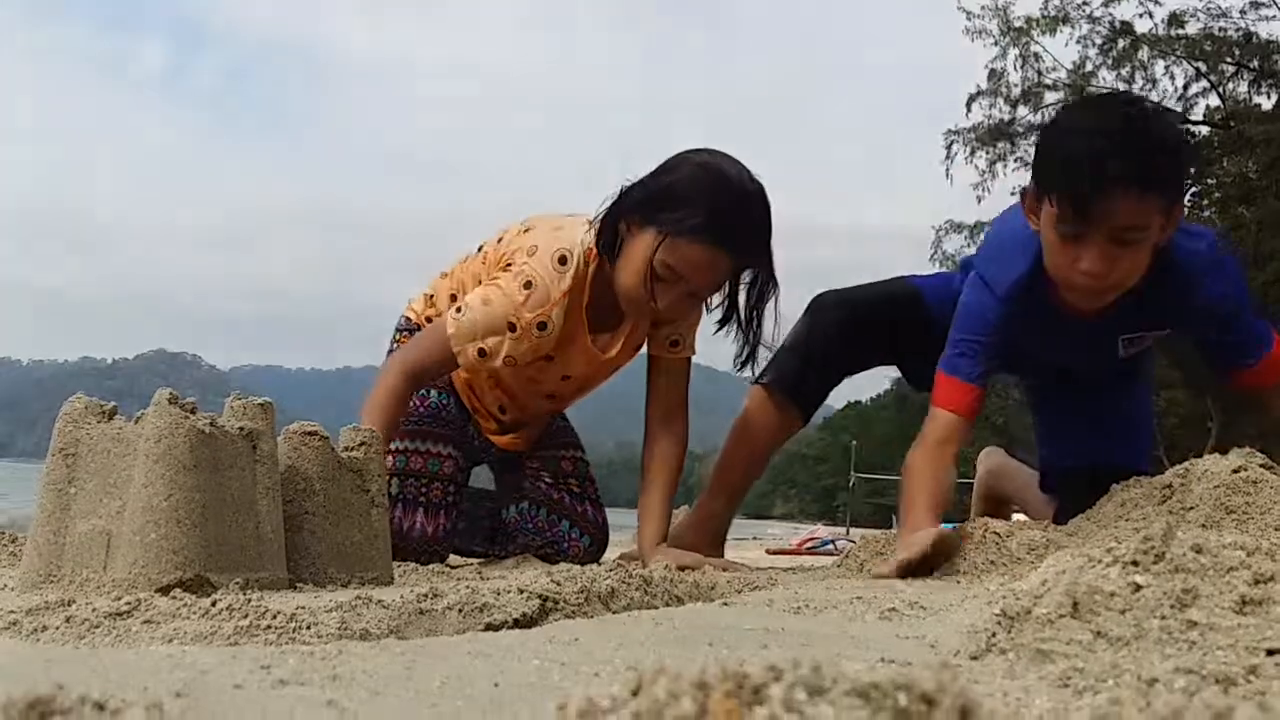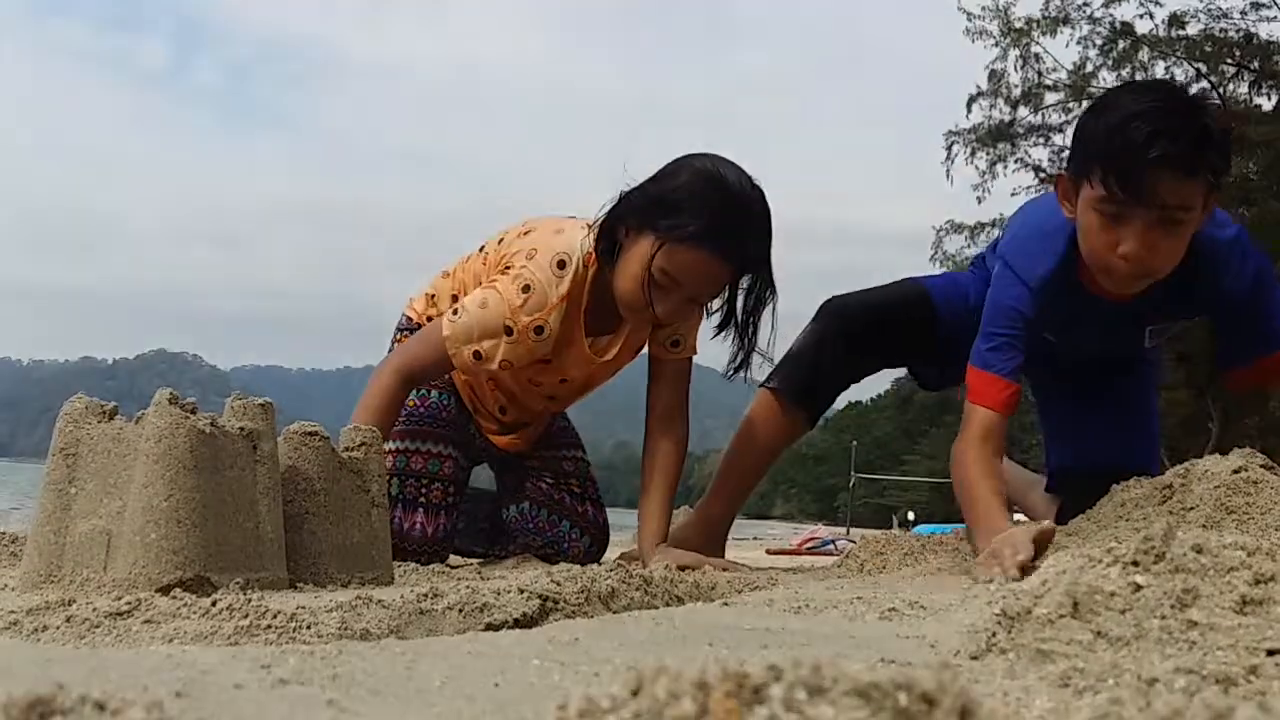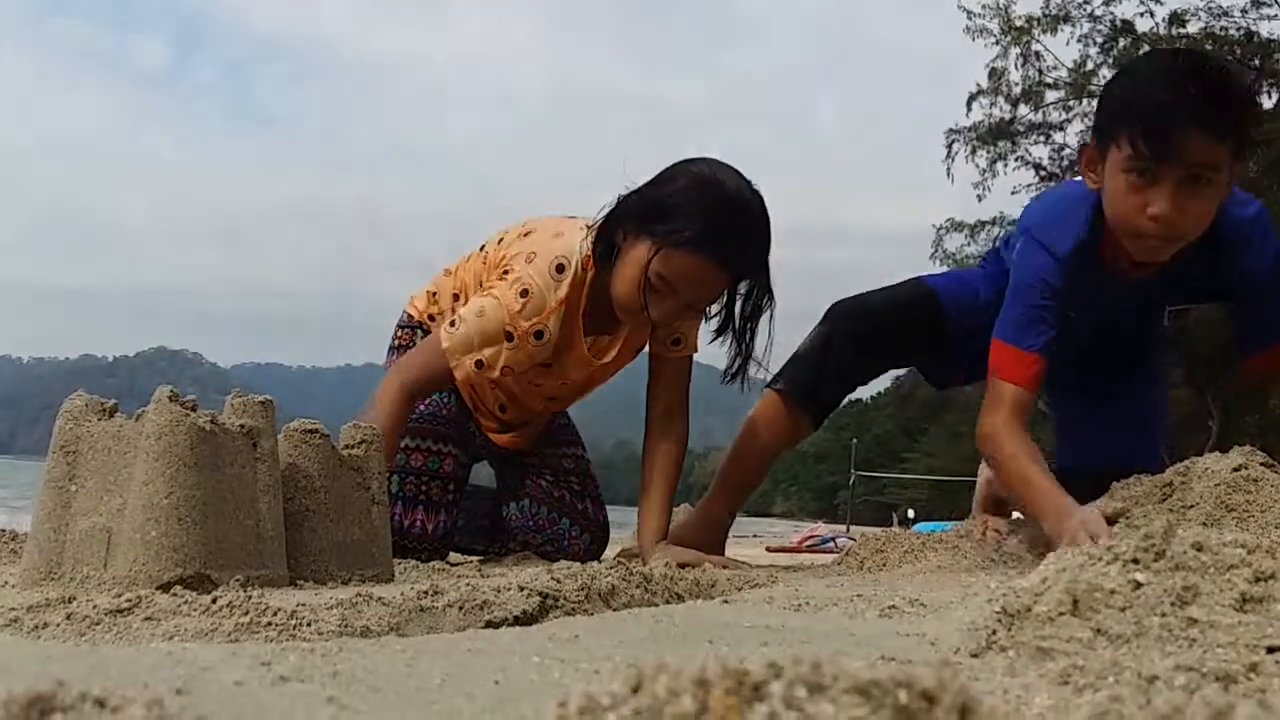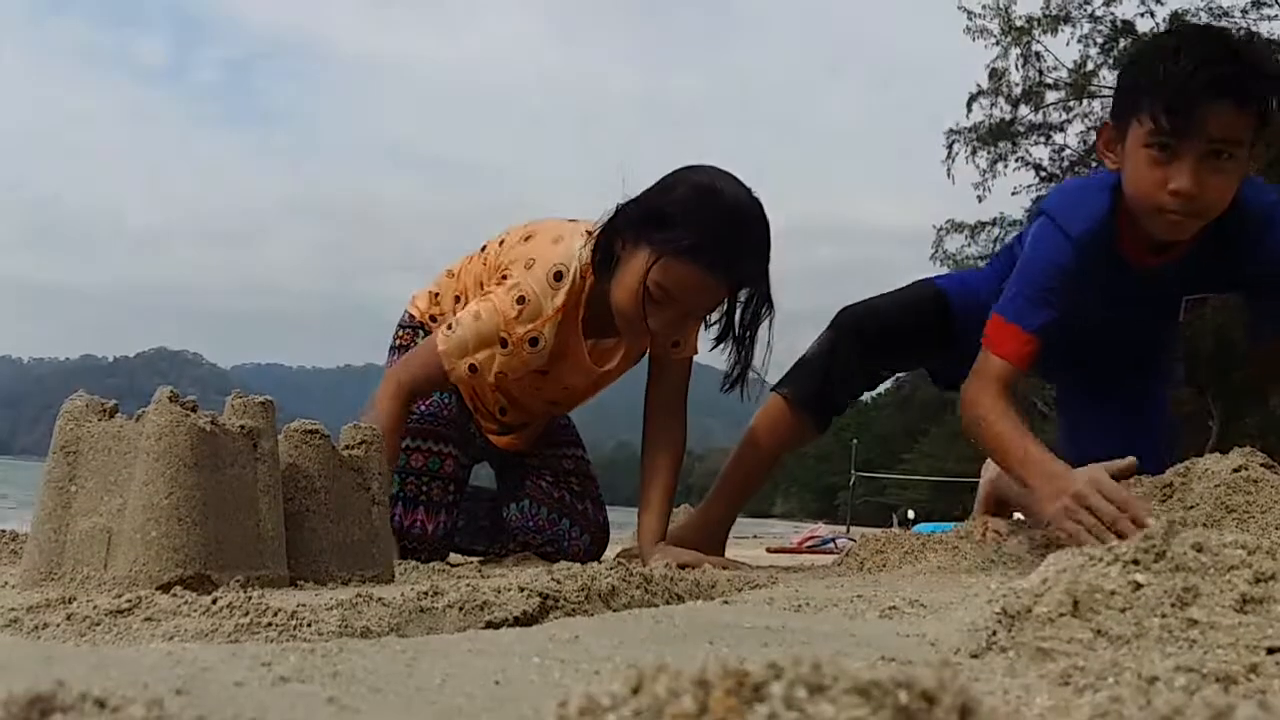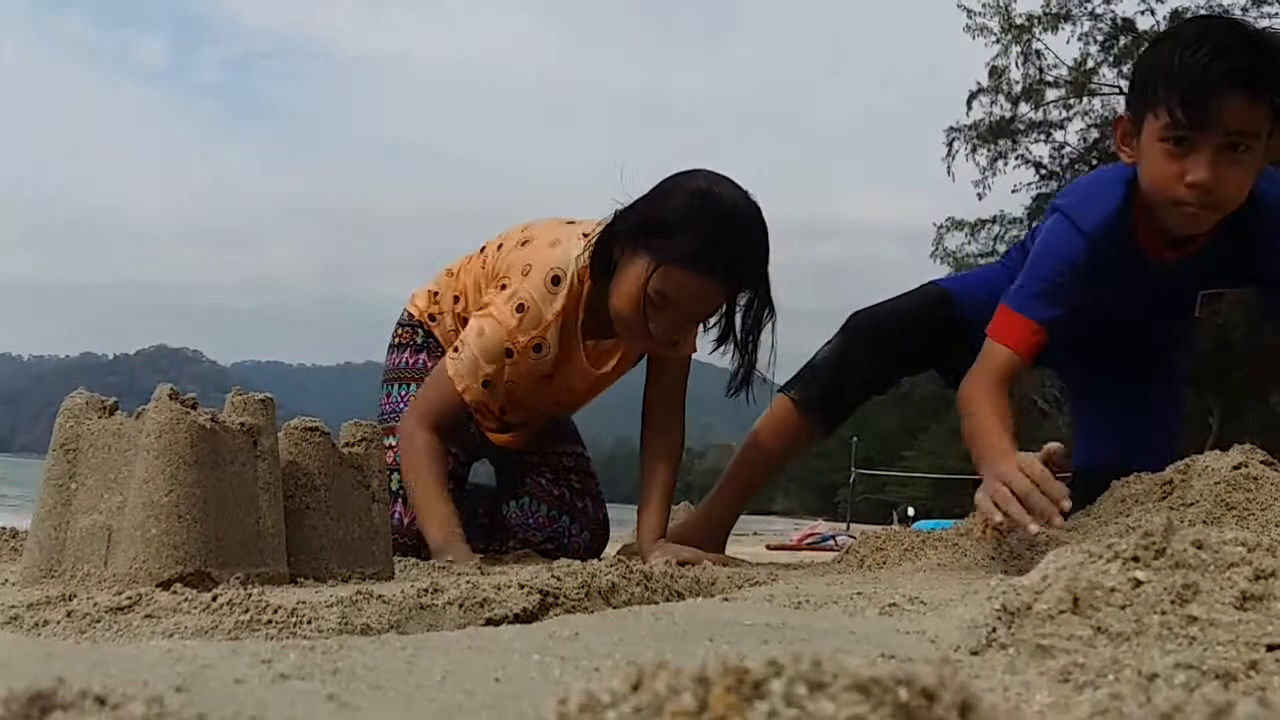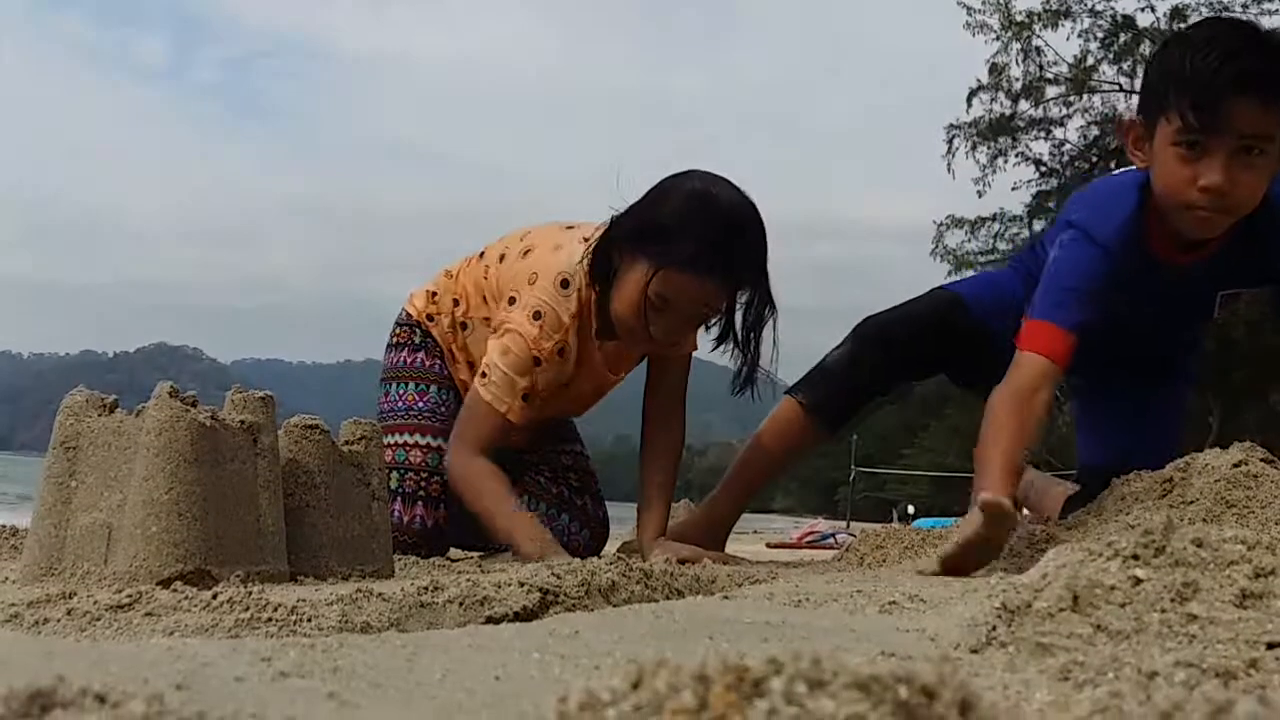
dt=0.1s
person 1, frame 1
left shoulder: (1198, 268)
right shoulder: (1004, 275)
right elbow: (940, 437)
right wrist: (916, 532)
left hip: (1105, 370)
right hip: (991, 308)
right knee: (835, 319)
left ankle: (1006, 479)
right ankle: (703, 526)
person 1, frame 2
left shoulder: (1225, 259)
right shoulder: (1034, 265)
right elbow: (974, 445)
right wrist: (1000, 541)
left hip: (1108, 362)
right hip: (994, 309)
right knee: (846, 328)
left ankle: (1011, 485)
right ankle: (705, 527)
person 1, frame 3
right shoulder: (1058, 239)
right elbow: (1000, 419)
right wrist: (1060, 515)
left hip: (1111, 360)
right hip: (1004, 299)
left knee: (1111, 522)
right knee: (852, 327)
left ankle: (1013, 479)
right ankle: (706, 523)
person 1, frame 4
right shoulder: (1072, 228)
right elbow: (981, 394)
right wrist: (1051, 480)
left hip: (1123, 353)
right hip: (1016, 296)
left knee: (1112, 523)
right knee: (862, 334)
right ankle: (708, 524)
person 1, frame 5
right shoulder: (1086, 223)
right elbow: (983, 382)
right wrist: (999, 461)
left hip: (1139, 351)
right hip: (1027, 295)
right knee: (874, 338)
right ankle: (710, 521)
person 1, frame 6
right shoulder: (1102, 229)
right elbow: (1025, 385)
right wrist: (990, 499)
left hip: (1147, 352)
right hip: (1037, 296)
right knee: (882, 345)
left ankle: (1029, 486)
right ankle: (709, 522)
person 2, frame 1
left shoulder: (677, 297)
right shoulder: (546, 281)
left elbow: (668, 420)
right elbow: (404, 369)
left wrist: (653, 545)
left hip: (530, 412)
right hip: (443, 372)
left knee: (579, 545)
right knee: (411, 540)
left ankle: (456, 513)
person 2, frame 2
left shoulder: (679, 285)
right shoulder: (545, 283)
left elbow: (667, 420)
right elbow: (398, 370)
left wrist: (652, 544)
left hip: (531, 411)
left knee: (579, 544)
right knee: (413, 541)
left ankle: (459, 514)
person 2, frame 3
left shoulder: (679, 288)
right shoulder: (543, 287)
left elbow: (667, 419)
right elbow: (403, 382)
left wrist: (652, 542)
left hip: (530, 409)
left knee: (579, 542)
right knee: (411, 538)
left ankle: (456, 509)
person 2, frame 4
left shoulder: (676, 293)
right shoulder: (544, 291)
left elbow: (666, 419)
right elbow: (397, 387)
left wrist: (652, 543)
left hip: (530, 406)
left knee: (580, 541)
right knee: (411, 536)
left ankle: (454, 510)
person 2, frame 5
left shoulder: (680, 293)
right shoulder: (544, 296)
left elbow: (665, 419)
right elbow: (420, 421)
left wrist: (652, 540)
right wrist: (451, 550)
left knee: (581, 539)
right knee: (408, 533)
left ankle: (455, 505)
person 2, frame 6
left shoulder: (676, 296)
right shoulder: (549, 305)
left elbow: (665, 417)
right elbow: (465, 456)
left wrist: (651, 539)
right wrist: (548, 560)
left hip: (531, 403)
left knee: (582, 532)
right knee: (411, 532)
